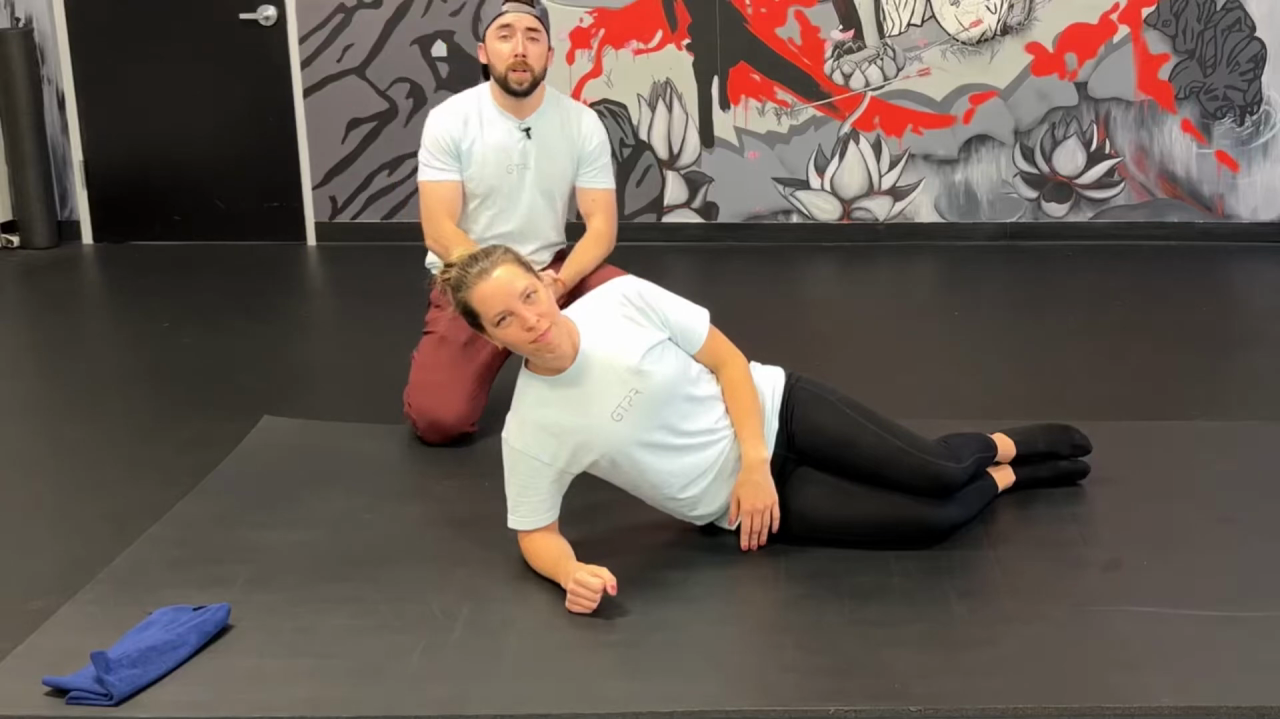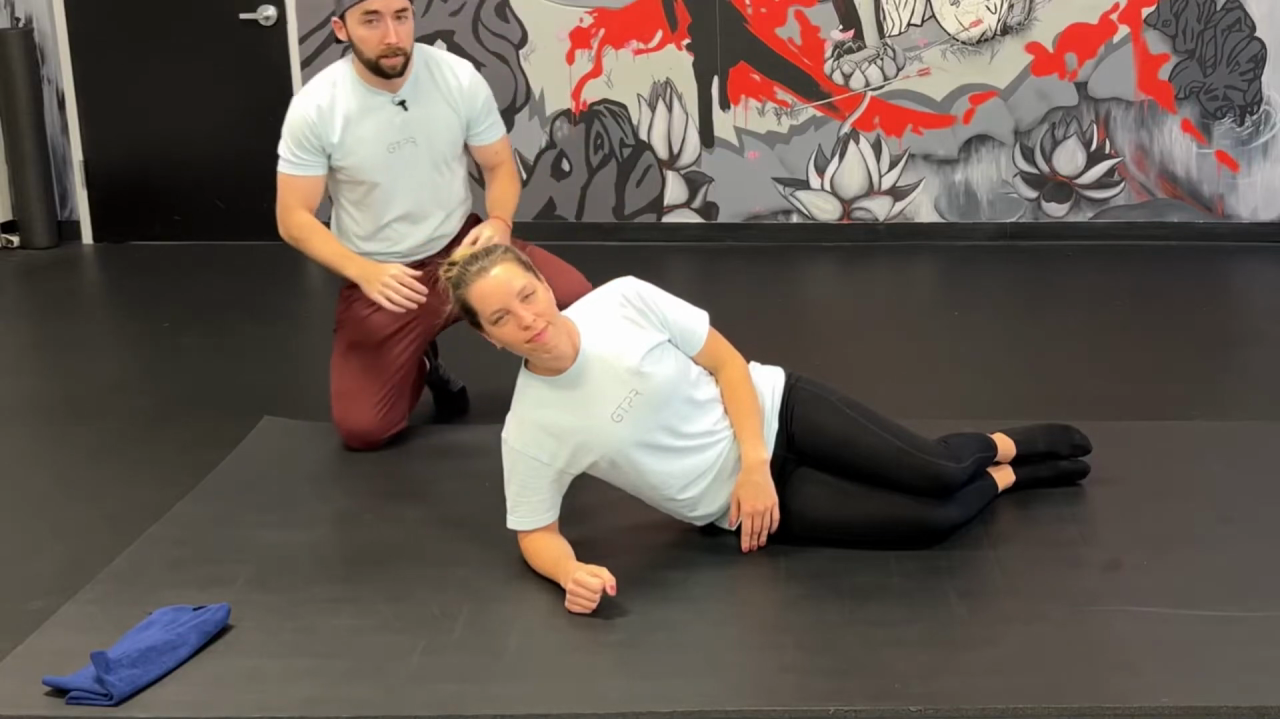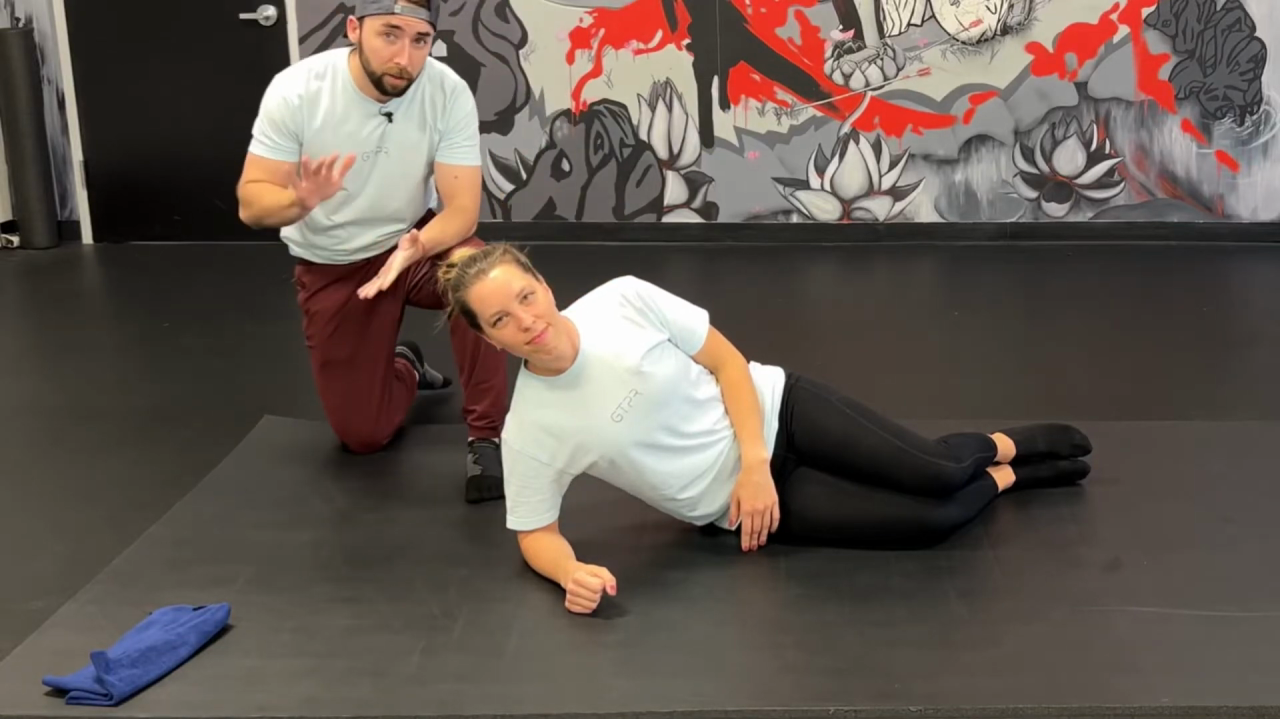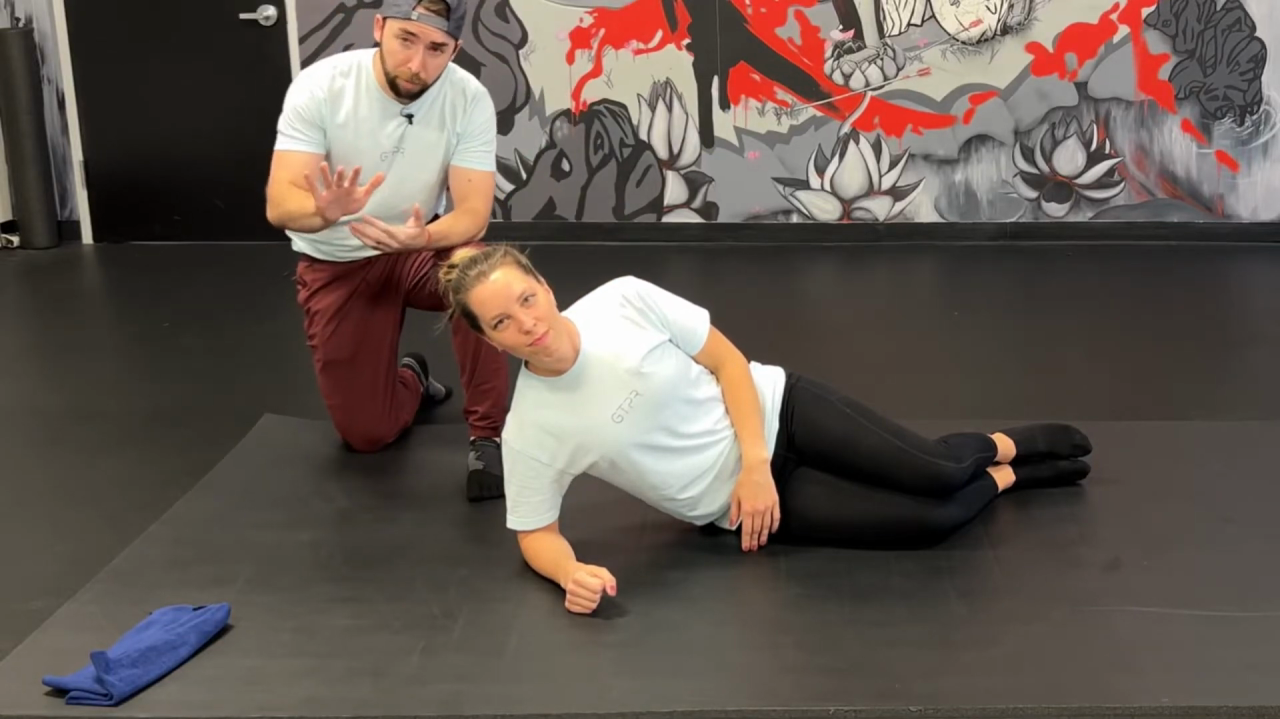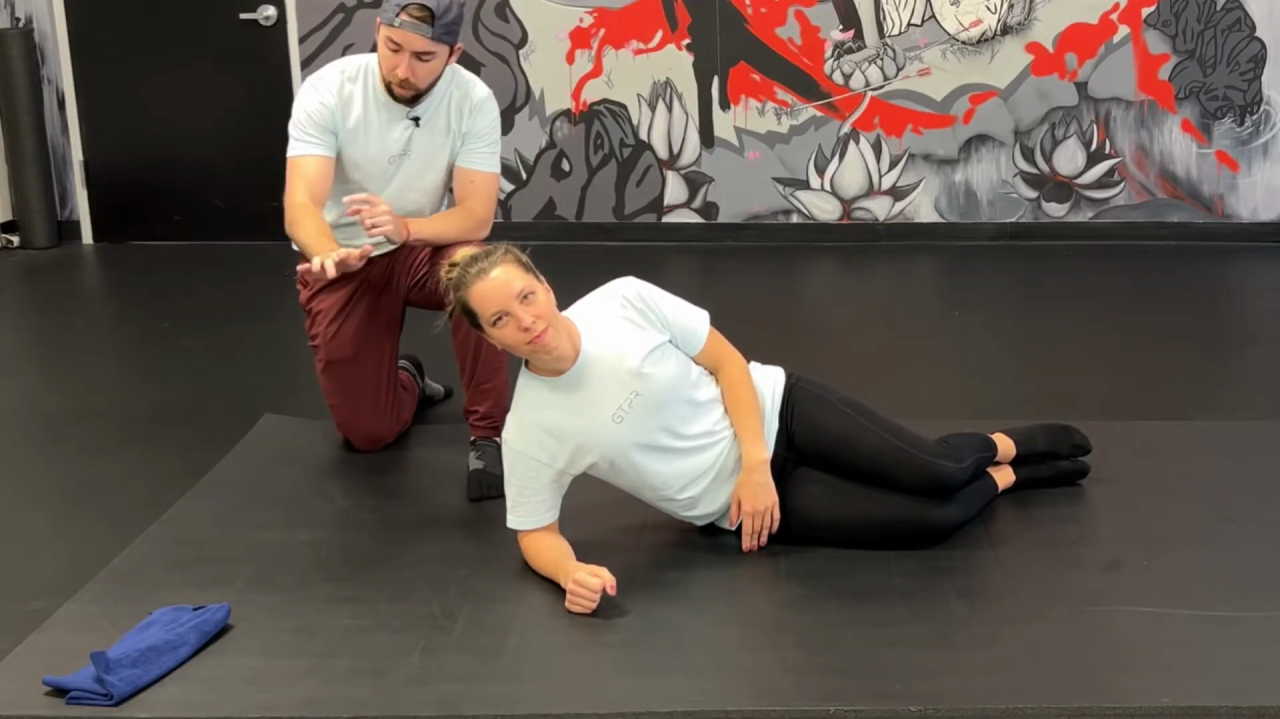
dt=1s
person 1, frame 1
left shoulder: (625, 297)
right shoulder: (529, 430)
left elbow: (730, 362)
right elbow: (536, 533)
left wrist: (756, 462)
right wrist: (570, 572)
left hip: (773, 409)
right hip: (730, 498)
left knee: (937, 474)
right knee: (930, 522)
left ankle: (1007, 446)
right ankle: (1005, 478)
person 1, frame 2
left shoulder: (624, 299)
right shoulder: (527, 432)
left elbow: (729, 364)
right elbow: (535, 533)
left wrist: (755, 462)
right wrist: (571, 573)
left hip: (771, 412)
right hip: (727, 497)
left knee: (937, 474)
right knee: (932, 522)
left ankle: (1007, 445)
right ankle: (1007, 478)
person 1, frame 3
left shoulder: (623, 298)
right shoulder: (529, 430)
left elbow: (729, 363)
right elbow: (535, 533)
left wrist: (755, 461)
right wrist: (570, 572)
left hip: (773, 409)
right hip: (731, 499)
left knee: (936, 472)
right knee: (931, 522)
left ankle: (1008, 445)
right ankle: (1004, 478)
person 1, frame 4
left shoulder: (624, 299)
right shoulder: (529, 431)
left elbow: (729, 362)
right elbow: (535, 534)
left wrist: (755, 462)
right wrist: (570, 573)
left hip: (774, 410)
right hip: (727, 496)
left knee: (936, 473)
right knee: (930, 522)
left ankle: (1004, 446)
right ankle: (1004, 479)
person 1, frame 5
left shoulder: (624, 299)
right shoulder: (528, 430)
left elbow: (728, 363)
right elbow: (535, 533)
left wrist: (755, 463)
right wrist: (570, 572)
left hip: (772, 410)
right hip: (726, 499)
left knee: (935, 474)
right knee: (931, 522)
left ankle: (1006, 445)
right ankle: (1003, 479)
person 2, frame 1
left shoulder: (584, 124)
right shoulder: (449, 121)
left elbow: (601, 227)
right elbow: (439, 231)
left wrist: (558, 285)
left hip: (550, 271)
right knee: (439, 420)
right ankle: (439, 360)
person 2, frame 2
left shoulder: (459, 77)
right shoulder: (314, 108)
left elbow: (501, 168)
right elbow: (294, 219)
left wrist: (498, 222)
right wrist: (367, 273)
left hip: (460, 246)
right hip: (376, 276)
left knee: (574, 300)
right knee: (362, 430)
right ankle: (420, 365)
person 2, frame 3
left shoulder: (450, 93)
right shoulder: (295, 91)
left elbow: (463, 208)
right elbow: (252, 200)
left wrist: (416, 247)
right wrist: (303, 200)
left hip: (415, 240)
right hip: (331, 268)
right knee: (363, 436)
left ankle: (486, 436)
right ankle: (404, 368)
person 2, frame 4
left shoulder: (470, 99)
right shoulder: (319, 86)
left elbow: (474, 214)
right elbow: (280, 203)
left wrist: (422, 237)
right wrist: (325, 210)
left hip: (420, 246)
right hip: (336, 265)
right knee: (366, 434)
left ankle: (487, 435)
right ankle: (412, 381)
person 2, frame 5
left shoulder: (475, 101)
right shoulder: (326, 91)
left elbow: (477, 217)
right elbow: (300, 205)
left wrist: (403, 228)
right wrist: (330, 255)
left hip: (421, 247)
right hip: (341, 267)
right knee: (367, 433)
left ankle: (488, 434)
right ankle: (407, 380)
